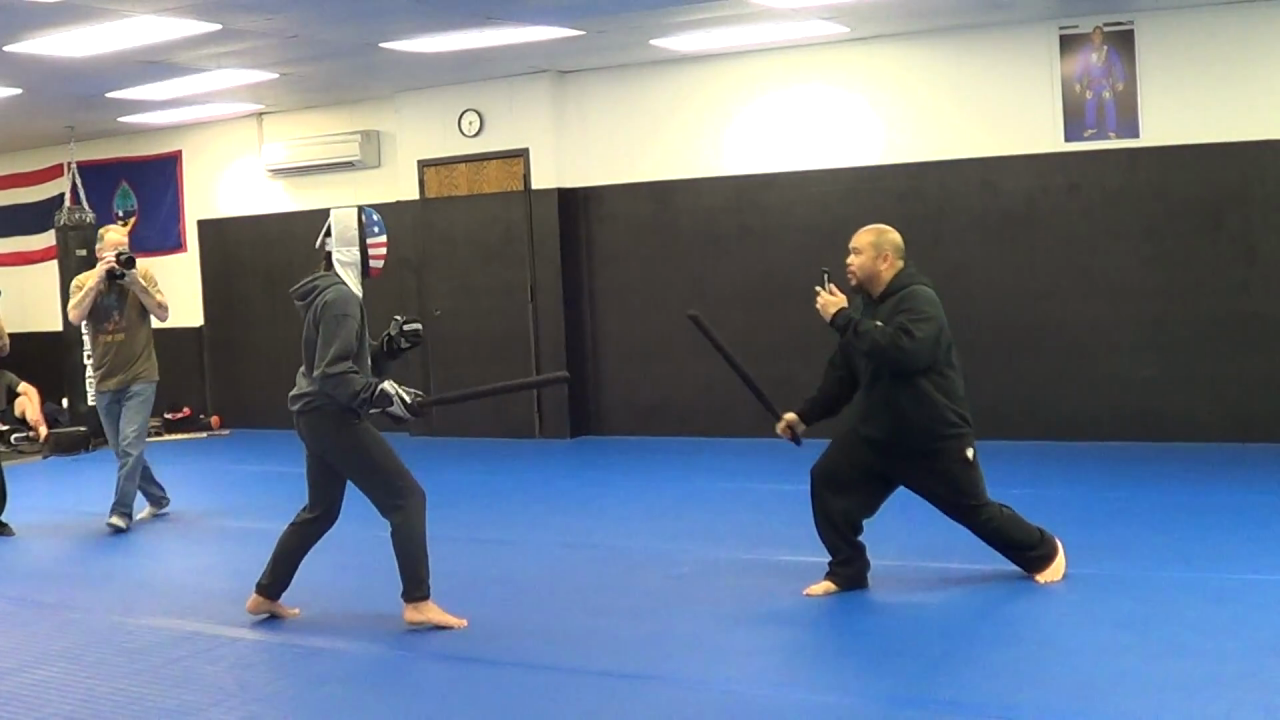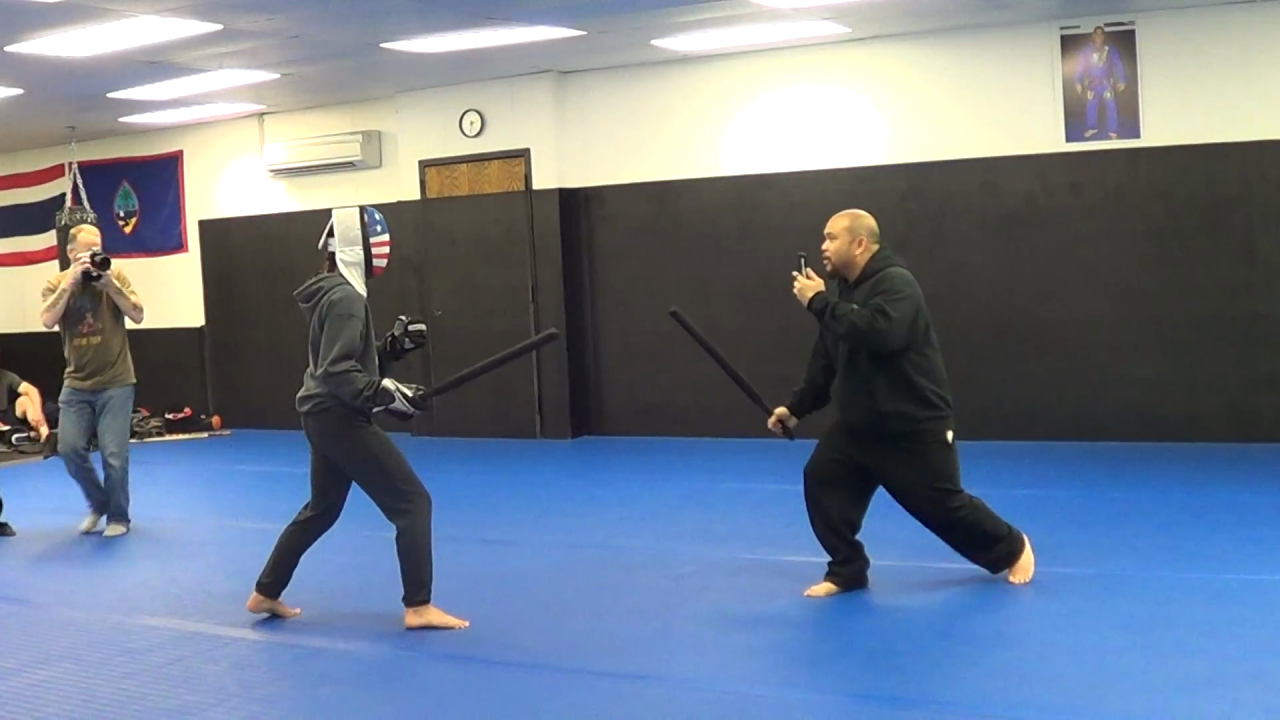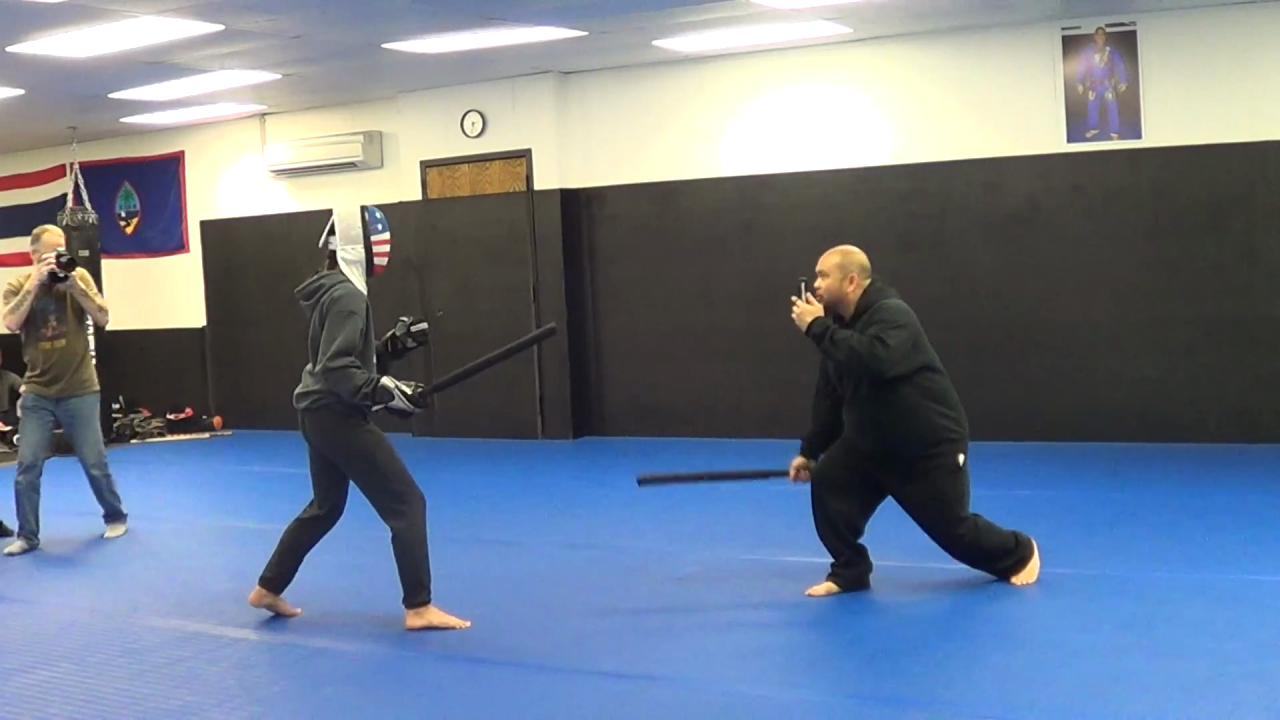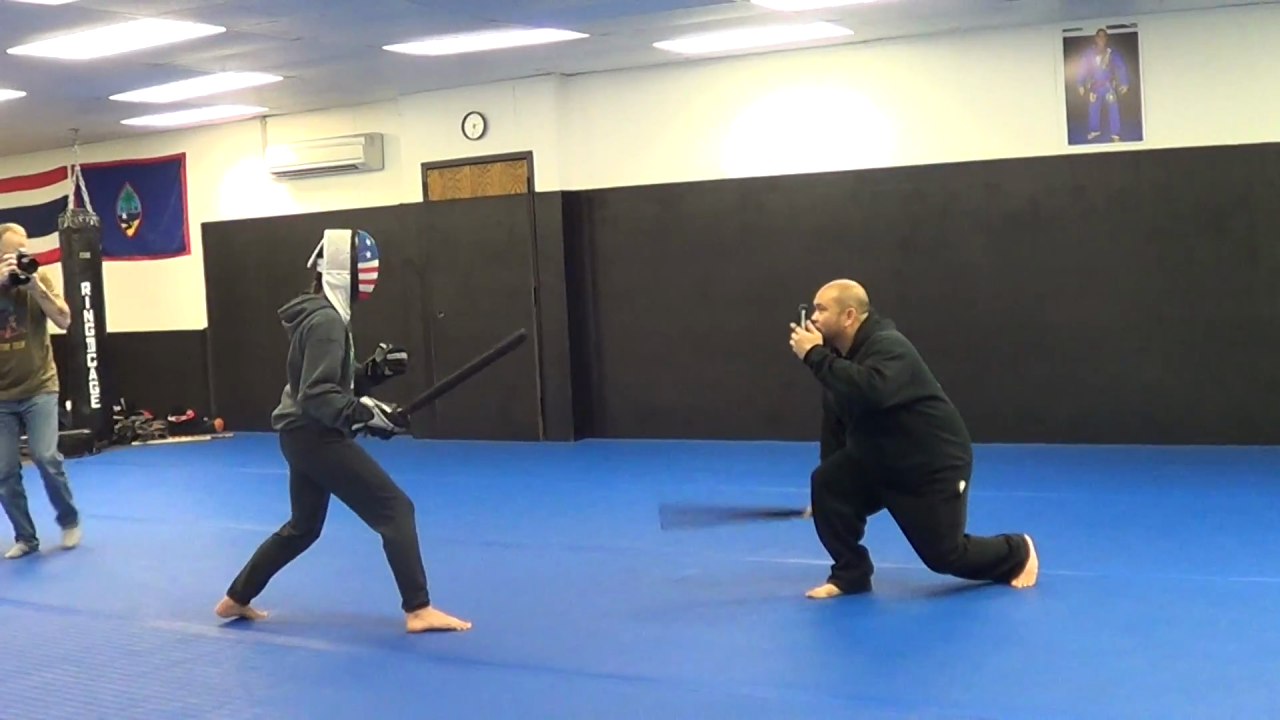
dt=0.3s
person 1, frame 1
left shoulder: (329, 293)
right shoulder: (340, 298)
right elbow: (333, 373)
left wrist: (390, 345)
right wrist: (383, 395)
left hip: (318, 417)
right hip: (333, 418)
left knee: (320, 511)
right knee: (406, 498)
left ankle: (265, 595)
right ankle: (418, 602)
person 1, frame 2
left shoulder: (332, 294)
right shoulder: (345, 298)
right elbow: (336, 372)
left wrist: (394, 345)
right wrist: (386, 393)
left hip: (325, 418)
right hip: (342, 420)
left knee: (321, 509)
right knee: (412, 501)
left ankle: (265, 593)
right ankle: (419, 606)
person 1, frame 3
left shoulder: (333, 292)
right shoulder: (345, 296)
right elbow: (336, 370)
left wrist: (394, 343)
right wrist: (386, 392)
left hip: (322, 416)
right hip: (338, 417)
left knee: (324, 508)
right knee: (406, 502)
left ankle: (269, 588)
right ankle: (420, 608)
person 1, frame 4
left shoulder: (318, 316)
right shoulder: (325, 322)
right elbow: (317, 396)
left wrist: (374, 370)
right wrist: (367, 414)
left hip: (304, 436)
right hip: (315, 437)
left knee: (302, 528)
right knee: (394, 508)
left ankle: (236, 598)
right ankle: (418, 609)
person 2, frame 1
left shoulder: (919, 301)
right shoulder: (868, 305)
left elbow: (904, 352)
right elbow: (843, 373)
left wrist: (843, 318)
right wrist: (806, 415)
left hip: (934, 435)
right hip: (876, 430)
left knee: (975, 510)
right knee: (829, 478)
left ankle: (1046, 553)
right ankle: (847, 571)
person 2, frame 2
left shoulder: (895, 283)
right shoulder: (844, 291)
left elbow: (880, 334)
right elbow: (827, 362)
left wrist: (819, 302)
right wrist: (796, 407)
left hip: (915, 423)
right hip: (860, 422)
left knee: (943, 503)
right knee: (821, 478)
left ankle: (1012, 550)
right ankle: (846, 571)
person 2, frame 3
left shoulder: (891, 315)
right shoulder: (841, 324)
left elbow: (875, 362)
right elbow: (829, 396)
left wrist: (818, 329)
right wrist: (810, 451)
left hip: (931, 443)
right hip: (873, 442)
left knee: (951, 527)
right knee: (828, 483)
left ankle: (1021, 552)
right ankle: (850, 571)
person 2, frame 4
left shoulder: (888, 347)
right shoulder: (840, 356)
left elbow: (870, 392)
right elbow: (835, 425)
left wrist: (815, 356)
right wrist: (819, 477)
left hip: (935, 467)
right hip: (879, 461)
left knee: (942, 554)
right knee: (828, 486)
left ankle: (1018, 552)
right ankle: (851, 575)
person 3, frame 1
left shoulder: (141, 275)
right shoulder: (84, 281)
left elbow: (163, 314)
right elbow: (74, 318)
left wrist: (135, 282)
right wrist: (97, 278)
left hip: (140, 377)
right hip: (104, 380)
left knee: (130, 445)
right knee: (123, 449)
left ankle: (122, 512)
right ankle: (157, 498)
person 3, frame 2
left shoulder: (115, 276)
right shoulder: (56, 283)
left elbow: (138, 316)
right elbow: (48, 321)
left wrist: (109, 283)
right wrist: (70, 280)
left hip: (115, 381)
right hip: (76, 382)
left knee: (113, 453)
right knee: (69, 449)
left ankle: (118, 517)
right ankle: (97, 505)
person 3, frame 3
left shoulder: (79, 277)
left elbow: (102, 318)
left wrist: (72, 284)
right wrist: (34, 282)
left hip: (79, 388)
right hip: (37, 391)
left knee: (92, 458)
right knee: (28, 463)
left ankle: (116, 517)
right ankle: (27, 534)
person 3, frame 4
left shoulder: (39, 277)
left elbow: (64, 321)
left wrist: (35, 286)
left hip: (40, 387)
left knee: (46, 457)
left ankle: (69, 519)
